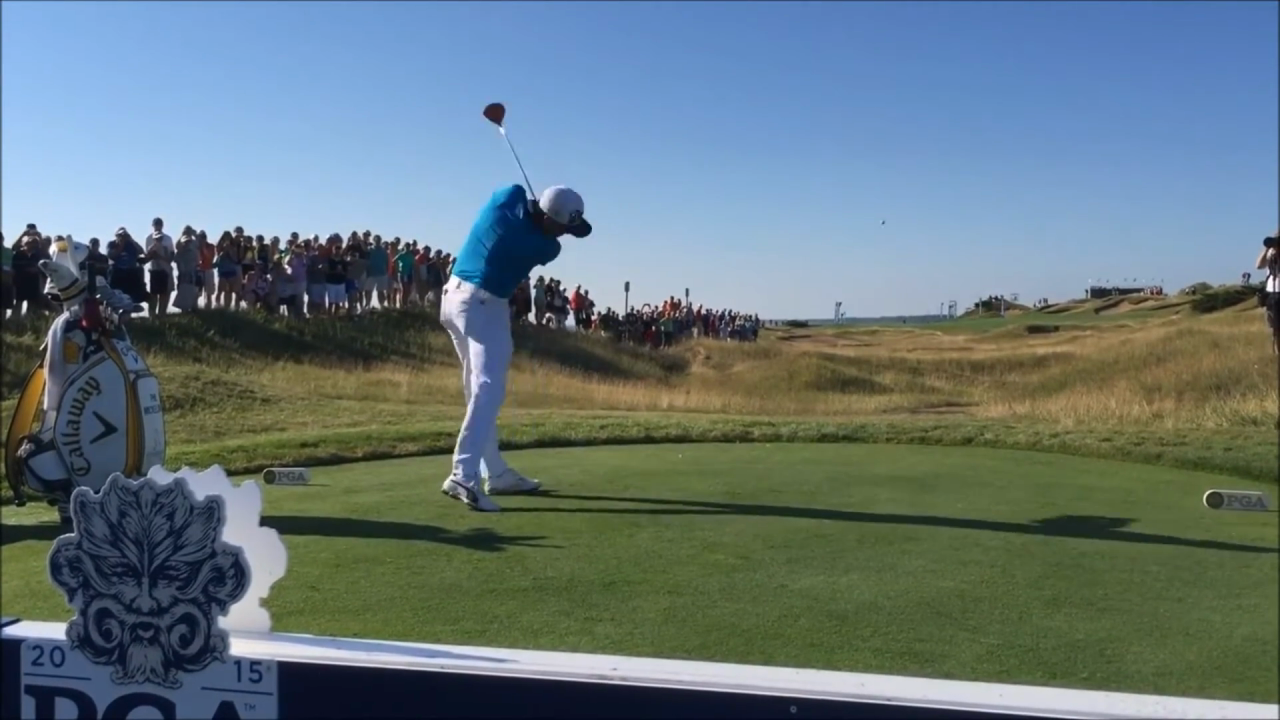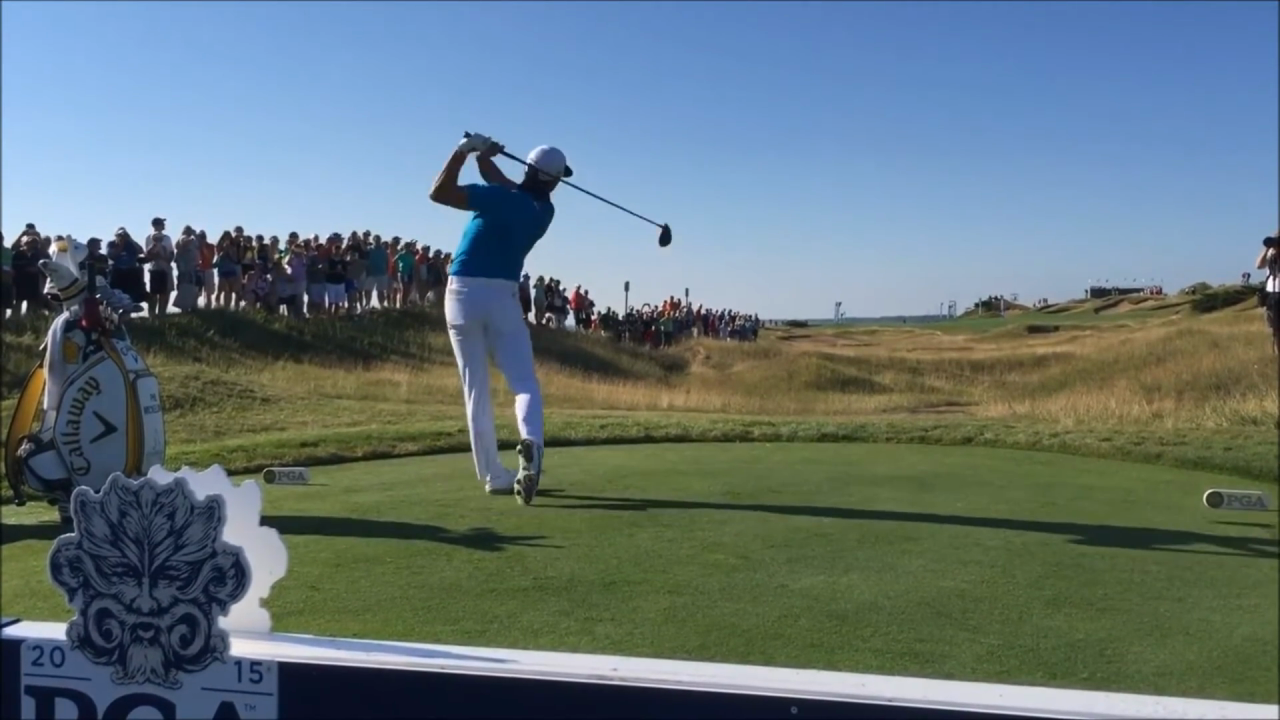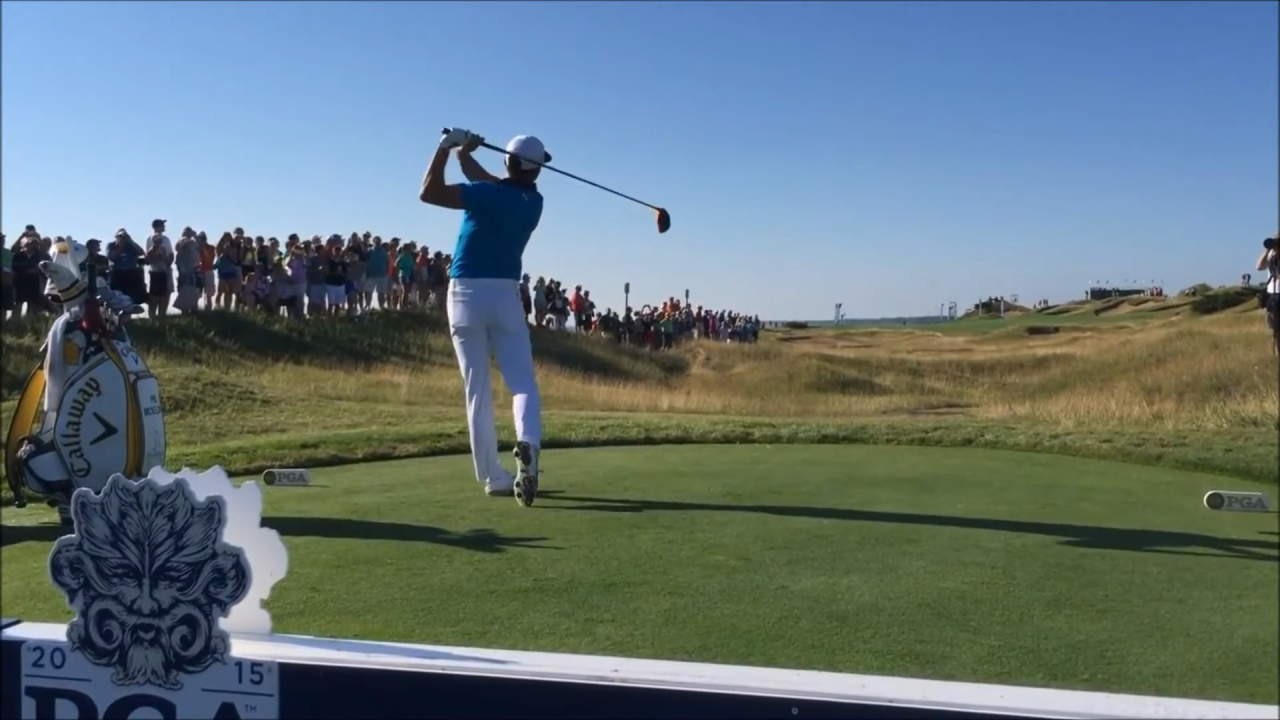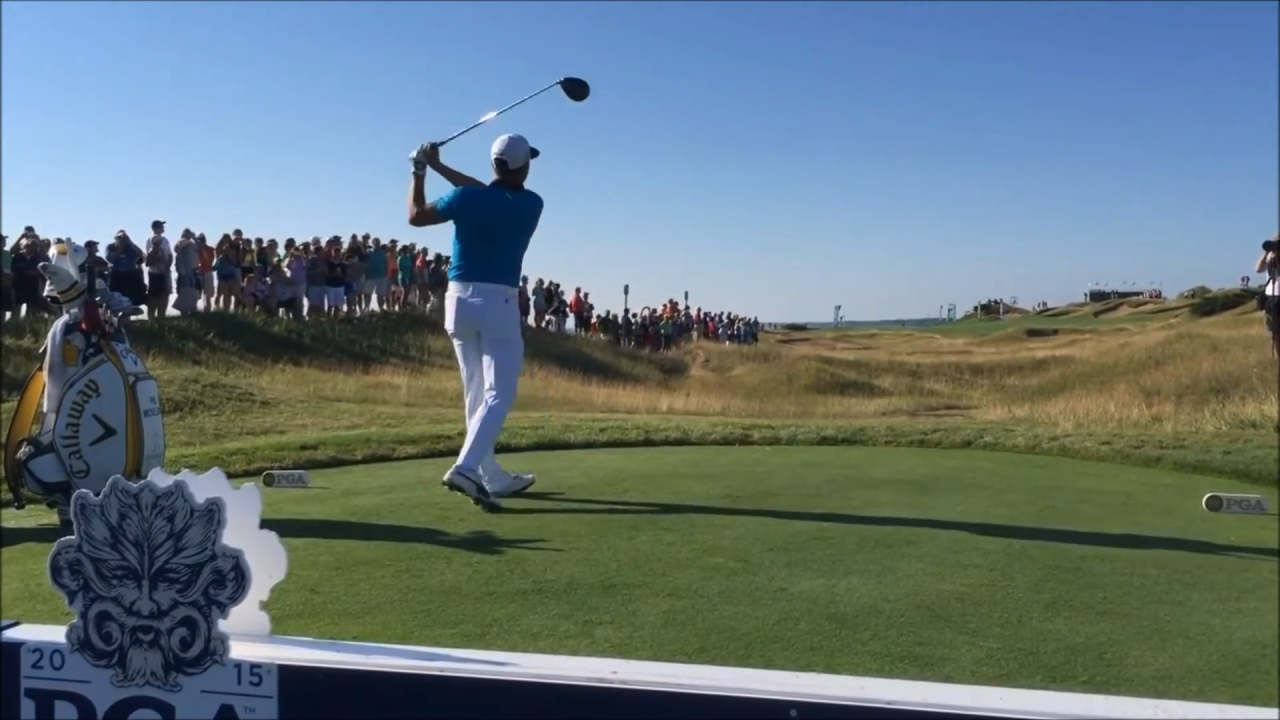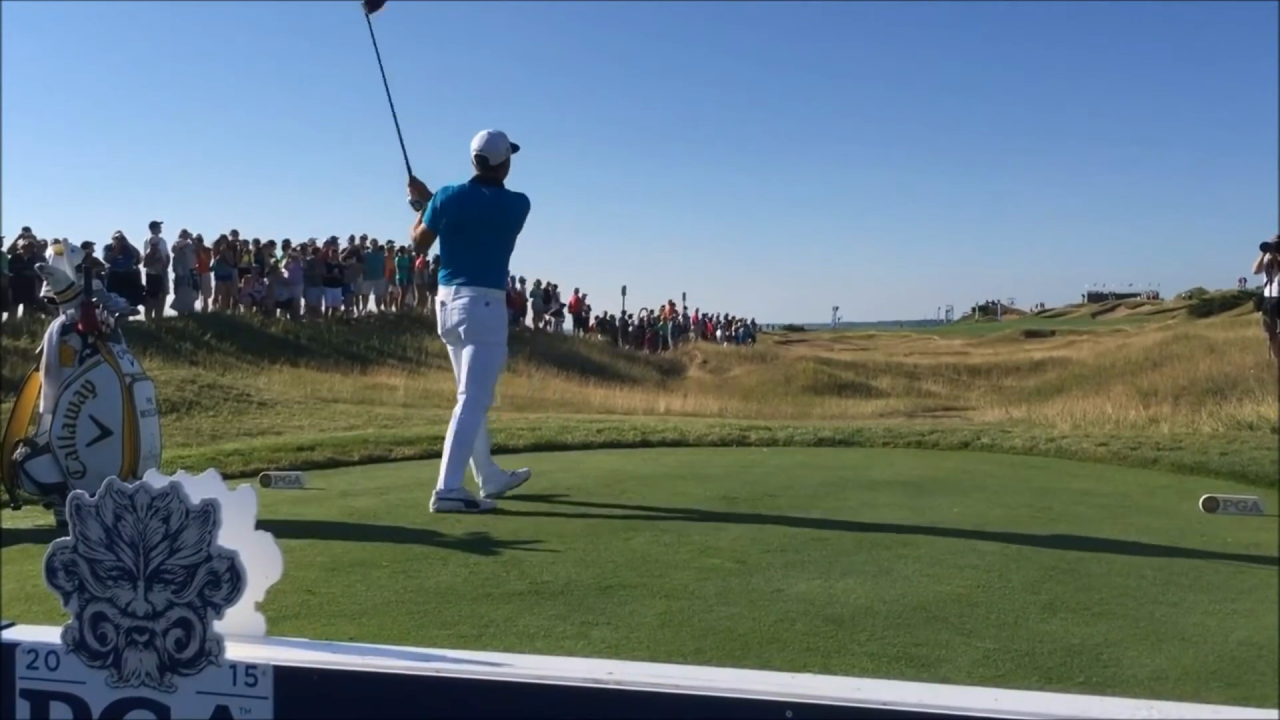
dt=0.3s
person 1, frame 1
left shoulder: (510, 196)
right shoulder: (545, 245)
left hip: (454, 297)
right hip: (484, 306)
left knee: (477, 388)
right knee: (489, 390)
left ankle: (496, 473)
right ankle: (464, 475)
person 1, frame 2
left shoulder: (499, 199)
right shoulder: (544, 211)
left elbow: (439, 194)
left wrist: (463, 150)
right wrist: (481, 153)
left hip: (462, 294)
right hip: (502, 297)
left knee: (476, 389)
right knee: (524, 382)
left ankle: (494, 474)
right ankle: (531, 439)
person 1, frame 3
left shoulder: (490, 195)
right shoulder: (534, 202)
left elbow: (428, 193)
left wrist: (446, 147)
right wrist: (464, 152)
left hip: (465, 296)
right hip: (504, 297)
left knee: (477, 391)
right knee: (523, 384)
left ankle: (493, 475)
right ankle: (528, 442)
person 1, frame 4
left shoulder: (465, 198)
right shoulder: (532, 205)
left elbow: (416, 217)
left wrist: (419, 172)
right wrist: (440, 167)
left hip: (459, 300)
right hip: (499, 302)
left knee: (477, 394)
right knee: (498, 395)
left ankle: (492, 476)
right ankle: (465, 469)
person 1, frame 5
left shoulder: (446, 198)
right shoulder: (518, 205)
left elbow: (418, 244)
left wrist: (422, 204)
right wrist: (429, 196)
left hip: (448, 303)
right hip: (484, 305)
left knee: (472, 396)
right knee: (473, 400)
left ankle: (490, 477)
right ankle: (448, 489)
